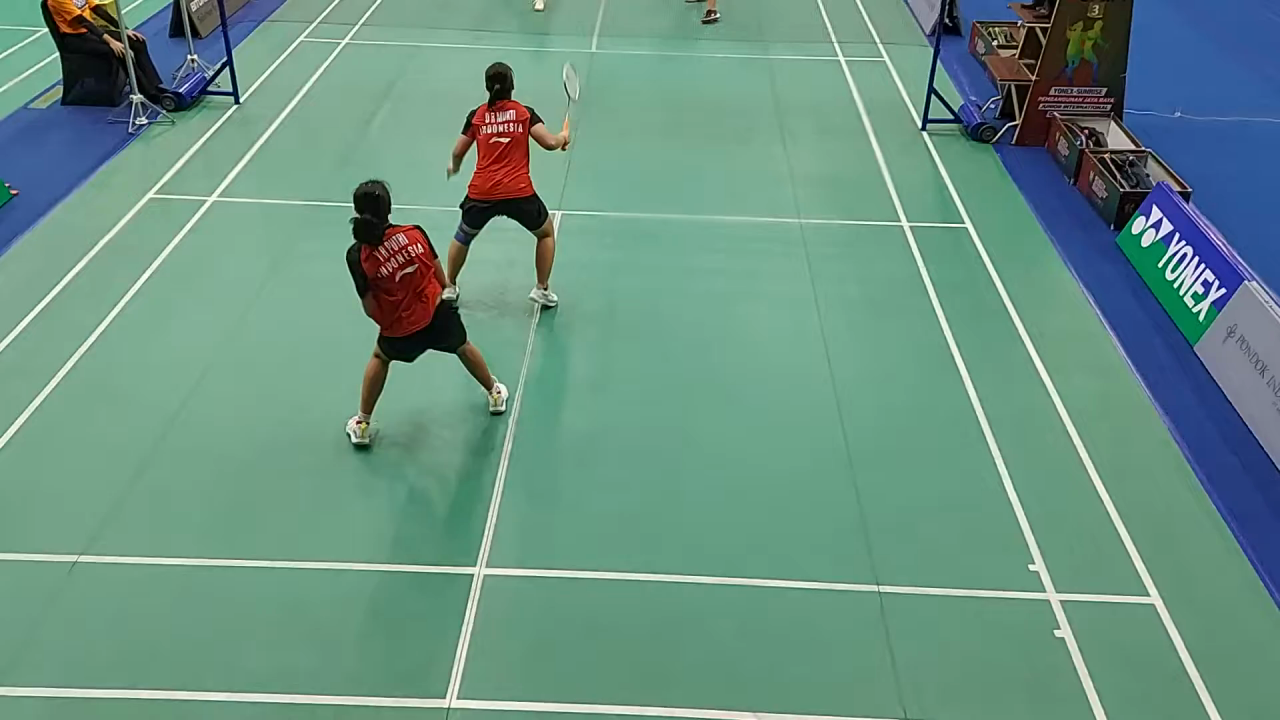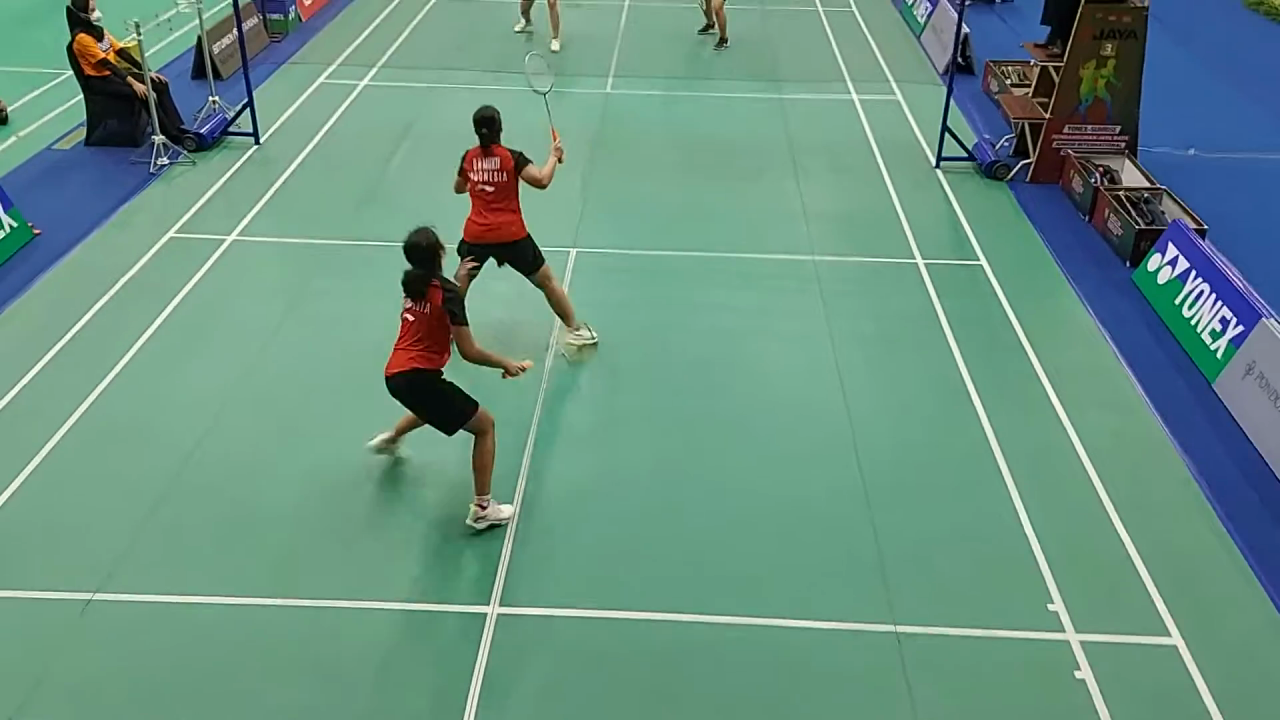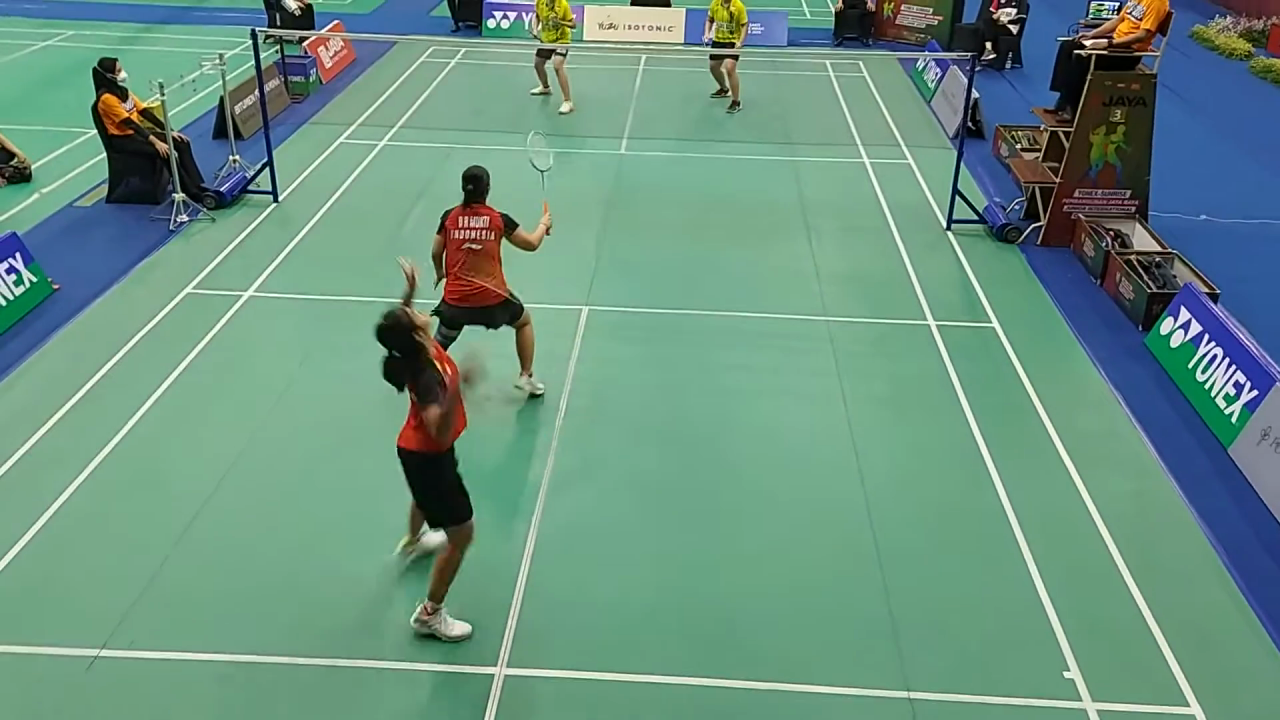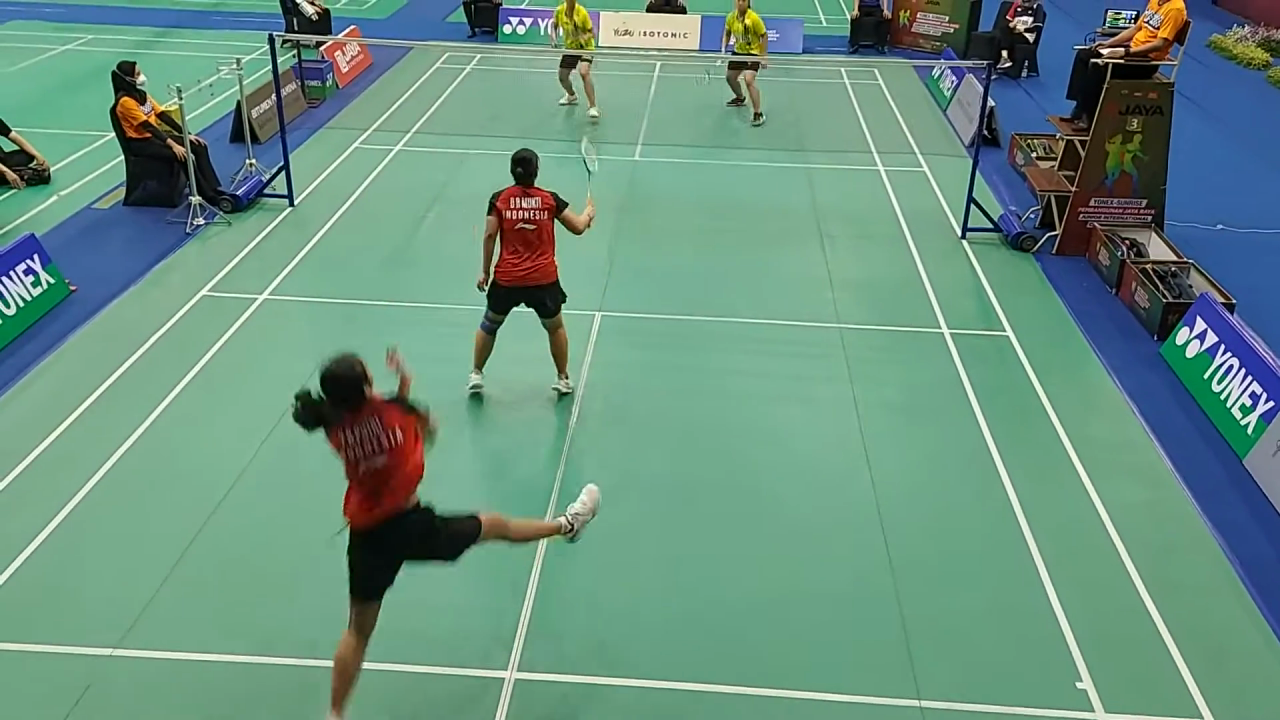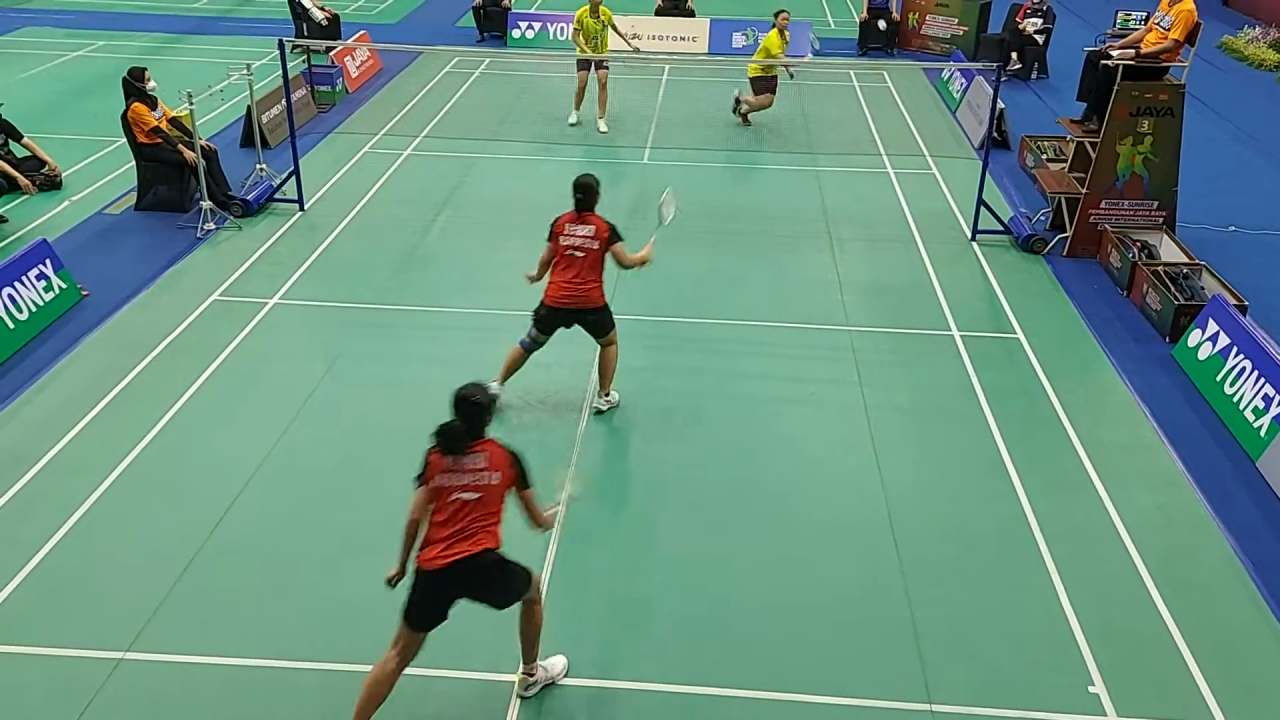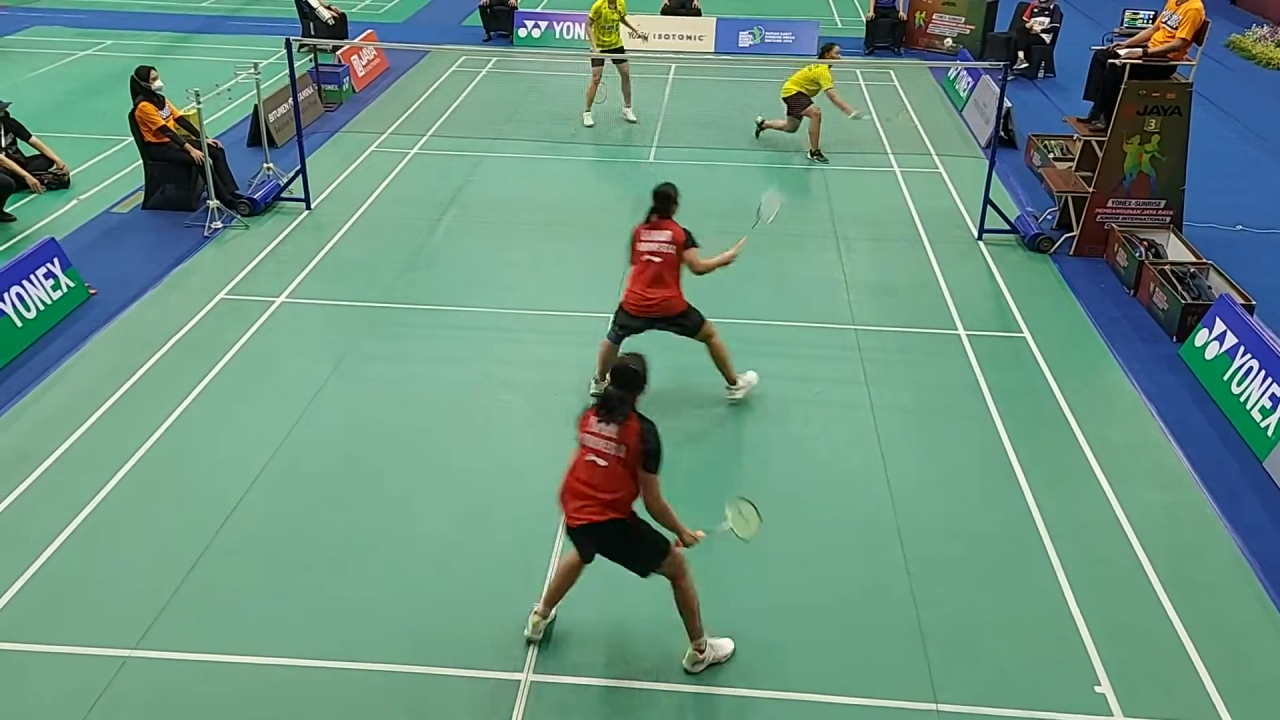
dt=0.4s
person 1, frame 1
left shoulder: (358, 255)
right shoulder: (416, 234)
left elbow: (371, 309)
right elbow: (440, 278)
left hip: (399, 333)
right hip: (435, 316)
left knee: (380, 357)
right knee: (463, 347)
left ankle: (362, 424)
right ankle: (495, 394)
person 1, frame 2
left shoulder: (415, 286)
right shoulder: (449, 296)
right elbow: (468, 351)
left wrist: (460, 283)
right wrist: (508, 365)
left hip: (396, 377)
right hip: (418, 379)
left knee: (438, 407)
right knee: (485, 426)
left ankle: (389, 439)
right ankle: (482, 508)
person 1, frame 3
left shoulder: (411, 350)
right shoulder: (426, 376)
left elbow: (410, 319)
right elbow: (439, 433)
left wrist: (409, 287)
right wrist: (452, 398)
left hip: (413, 449)
right hip: (429, 458)
left knee: (427, 502)
right knee: (461, 533)
left ankle: (412, 541)
right ankle: (429, 614)
person 1, frame 4
left shoulder: (335, 429)
right shoulder: (391, 411)
right elbow: (429, 429)
right wrist: (404, 392)
left hip: (364, 537)
right hip: (406, 524)
left knee: (358, 628)
right knee: (492, 526)
right ankle: (567, 524)
person 1, frame 5
left shoulder: (436, 457)
right shoulder: (505, 458)
left elbow: (415, 518)
right elbow: (538, 520)
left wrist: (401, 564)
right wrist: (550, 519)
left hip: (434, 567)
right hip: (480, 563)
left knee: (402, 651)
right knee: (532, 592)
right ankle: (532, 672)
person 1, frame 6
left shoulder: (590, 415)
right shoulder: (643, 431)
right elbow: (653, 503)
right wrist: (685, 535)
left hip: (575, 520)
right hip: (612, 526)
left knee: (584, 554)
right knee: (678, 567)
left ankle: (539, 618)
right ankle: (700, 650)
person 2, frame 1
left shoulder: (476, 115)
right shoulder: (525, 113)
left elbow: (459, 154)
right elbow: (550, 143)
left wrist: (453, 167)
right wrist: (564, 138)
left hip: (481, 193)
right hip: (517, 193)
left knee: (463, 236)
right knee: (546, 233)
left ankle: (448, 288)
right ankle: (542, 289)
person 2, frame 2
left shoulder: (469, 157)
right shoulder: (512, 157)
left elbow: (458, 188)
right elbow: (542, 181)
right wrist: (554, 157)
left hip: (476, 237)
right hip: (511, 236)
right knee: (546, 281)
right ankle: (576, 330)
person 2, frame 3
left shoulder: (450, 217)
right shoulder: (499, 219)
left elbow: (436, 253)
right elbow: (531, 244)
left wrist: (440, 275)
right wrist: (544, 225)
left hip: (456, 297)
right hip: (492, 296)
left knee: (442, 342)
right knee: (524, 323)
right ankle: (527, 378)
person 2, frame 4
left shoulder: (499, 198)
right shoulder: (550, 199)
left elbow: (489, 236)
right elbow: (578, 228)
left wrist: (485, 272)
right wrist: (589, 213)
left hip: (507, 278)
right hip: (543, 279)
left knee: (489, 325)
right knee: (555, 327)
left ankle: (477, 374)
right ankle: (563, 379)
person 2, frame 5
left shoulder: (560, 223)
right shoulder: (605, 228)
left elbow: (546, 259)
right elbow: (625, 262)
left wrist: (537, 275)
right wrist: (643, 256)
left hip: (555, 300)
right hip: (590, 302)
left knee: (529, 343)
right knee: (609, 343)
left ankle: (497, 385)
right ankle: (604, 396)
person 2, frame 6
left shoulder: (638, 231)
right shoulder: (679, 233)
right elbow: (698, 267)
right wrist: (726, 257)
left hip: (634, 306)
right hip: (670, 308)
left knee: (615, 337)
right knee: (710, 335)
left ankle: (599, 383)
right ankle: (735, 385)
